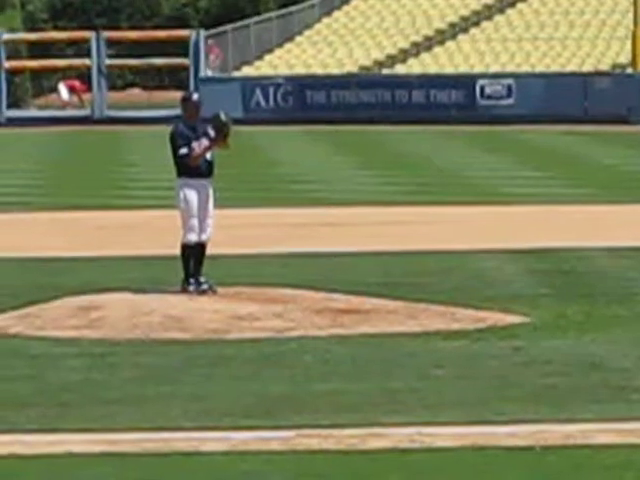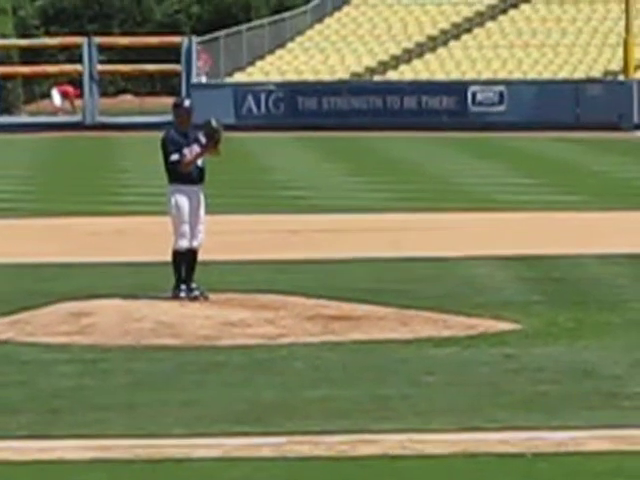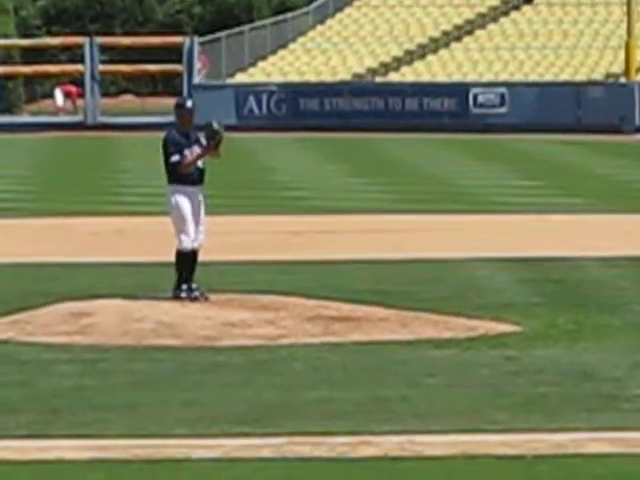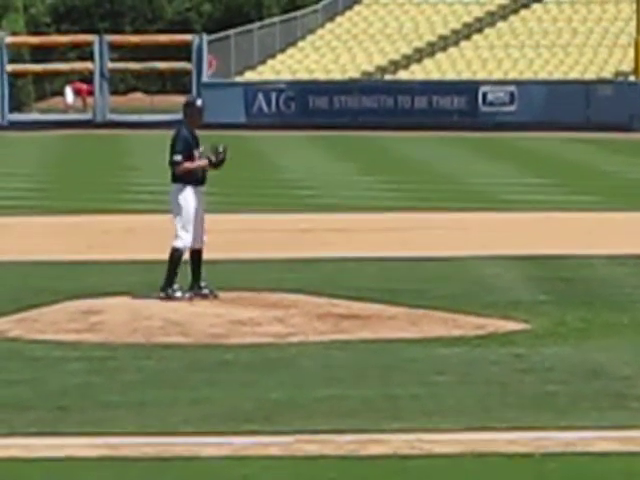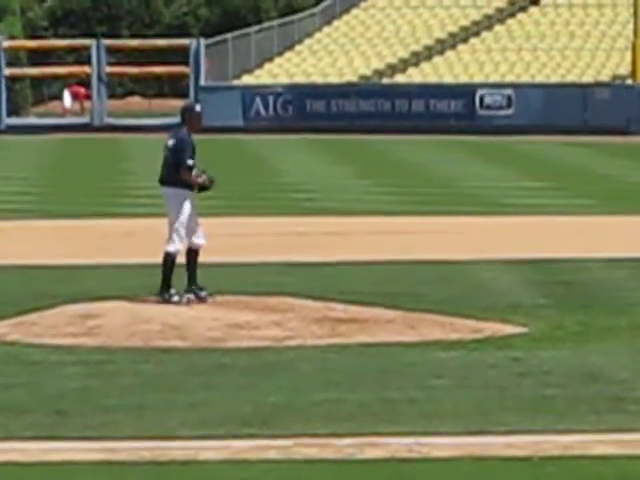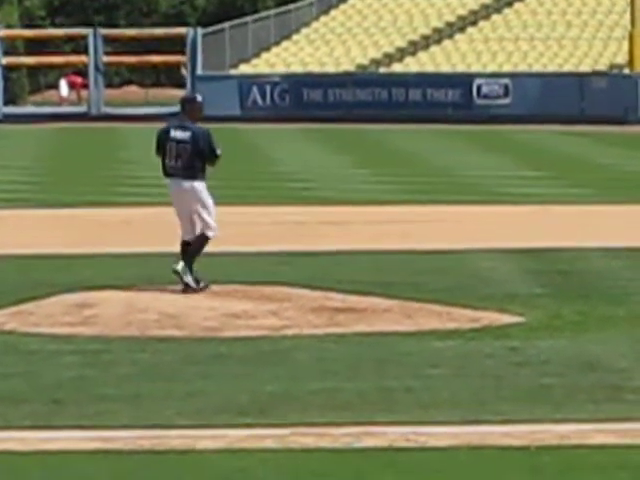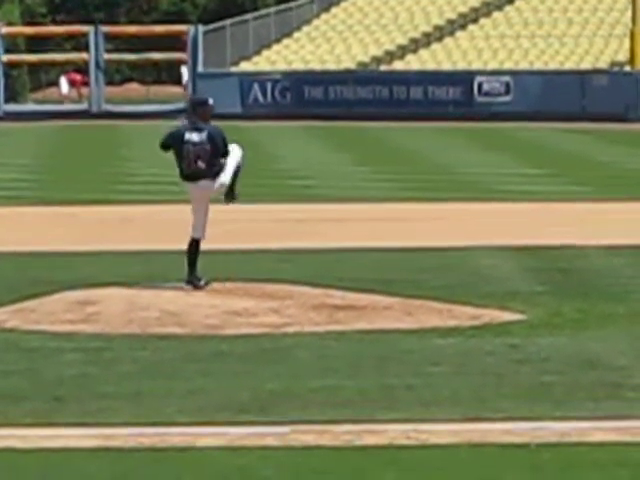
dt=0.4s
person 1, frame 1
left shoulder: (203, 126)
right shoulder: (179, 131)
left elbow: (223, 144)
right elbow: (191, 160)
left wrist: (222, 134)
right wrist: (210, 145)
left hip: (206, 183)
right hip: (189, 184)
left knee: (204, 233)
right knee: (191, 233)
left ankle: (198, 277)
right ankle: (187, 280)
person 1, frame 2
left shoulder: (195, 133)
right shoulder: (170, 137)
left elbow: (214, 151)
right elbow: (182, 166)
left wrist: (213, 141)
right wrist: (201, 152)
left hip: (197, 189)
right hip: (180, 190)
left knee: (196, 239)
right knee: (182, 240)
left ankle: (189, 283)
right ankle: (178, 286)
person 1, frame 3
left shoulder: (195, 134)
right shoulder: (172, 138)
left elbow: (215, 154)
right elbow: (182, 167)
left wrist: (213, 144)
right wrist: (201, 153)
left hip: (196, 190)
right hip: (179, 191)
left knee: (196, 240)
right knee: (186, 240)
left ankle: (189, 284)
right ankle: (179, 286)
person 1, frame 4
left shoulder: (193, 135)
right shoulder: (182, 135)
right elbow: (177, 168)
left wrist: (211, 159)
right wrist: (204, 164)
left hip: (195, 190)
right hip: (184, 190)
left knee: (198, 239)
right knee: (183, 238)
left ankle: (196, 284)
right ankle: (168, 286)
person 1, frame 5
left shoulder: (174, 137)
right shoulder: (186, 141)
left elbow: (174, 169)
right elbow: (185, 175)
left wrist: (194, 179)
right wrist: (198, 182)
left hip: (173, 191)
right hip: (179, 193)
left knee: (196, 238)
right knee: (175, 241)
left ankle: (192, 285)
right ankle: (165, 290)
person 1, frame 6
left shoulder: (166, 129)
right shoulder: (201, 132)
left elbow: (159, 153)
right elbow: (213, 161)
left hip: (173, 184)
right hip: (193, 184)
left knee: (188, 231)
right knee: (209, 227)
left ankle: (191, 278)
right ankle: (184, 265)
person 1, frame 7
left shoulder: (178, 133)
right shoulder: (215, 131)
left elbow: (163, 147)
right elbow: (225, 156)
left hip: (194, 187)
right hip: (217, 182)
left knee: (197, 231)
right knee: (236, 150)
left ankle: (192, 275)
right ankle: (230, 193)
